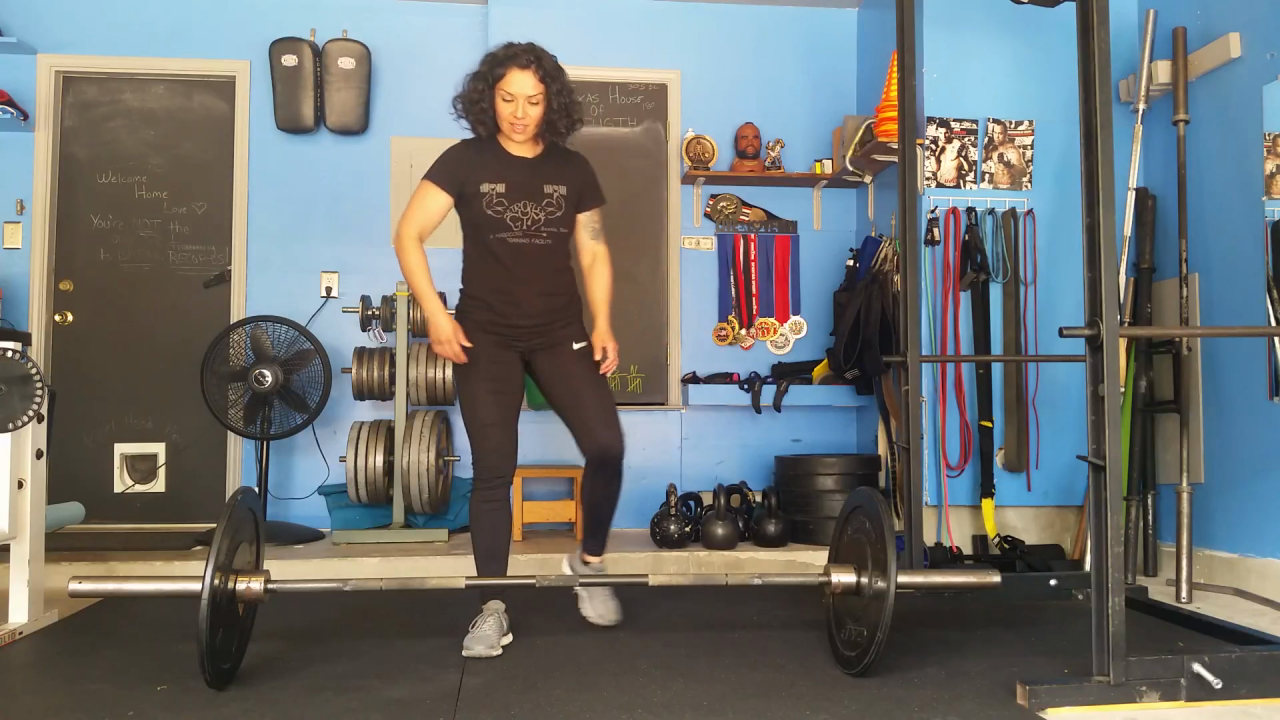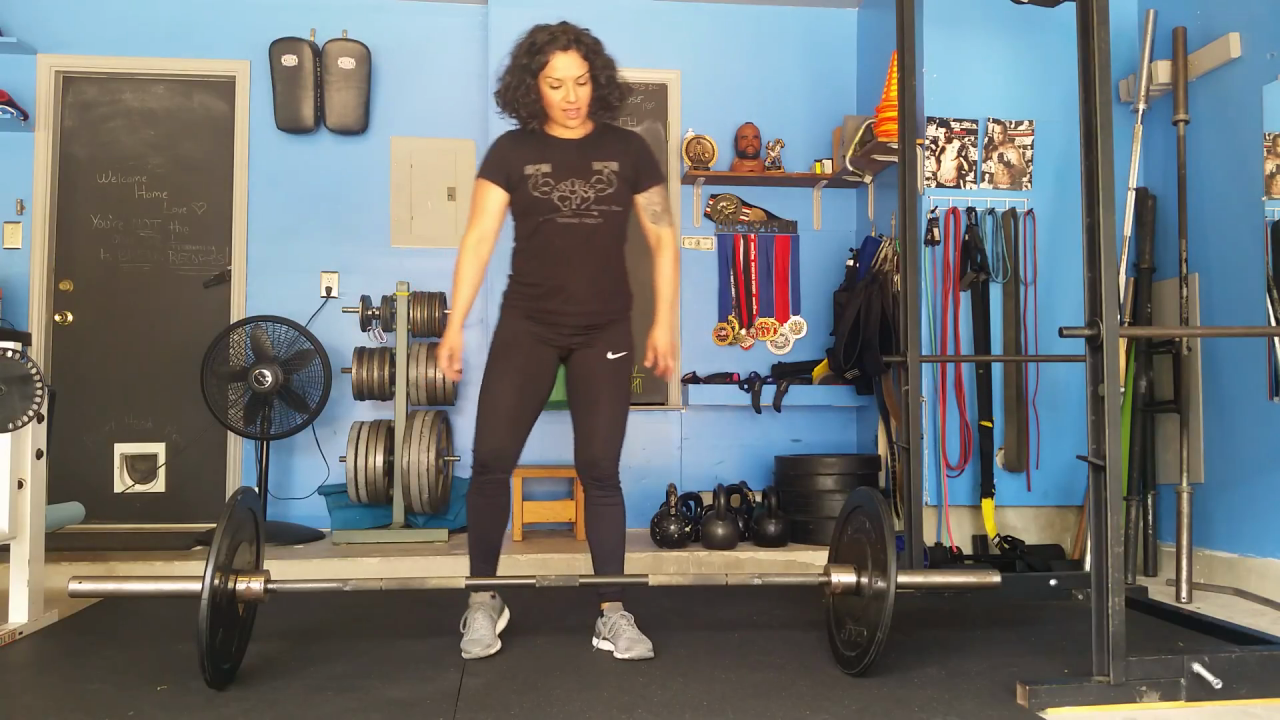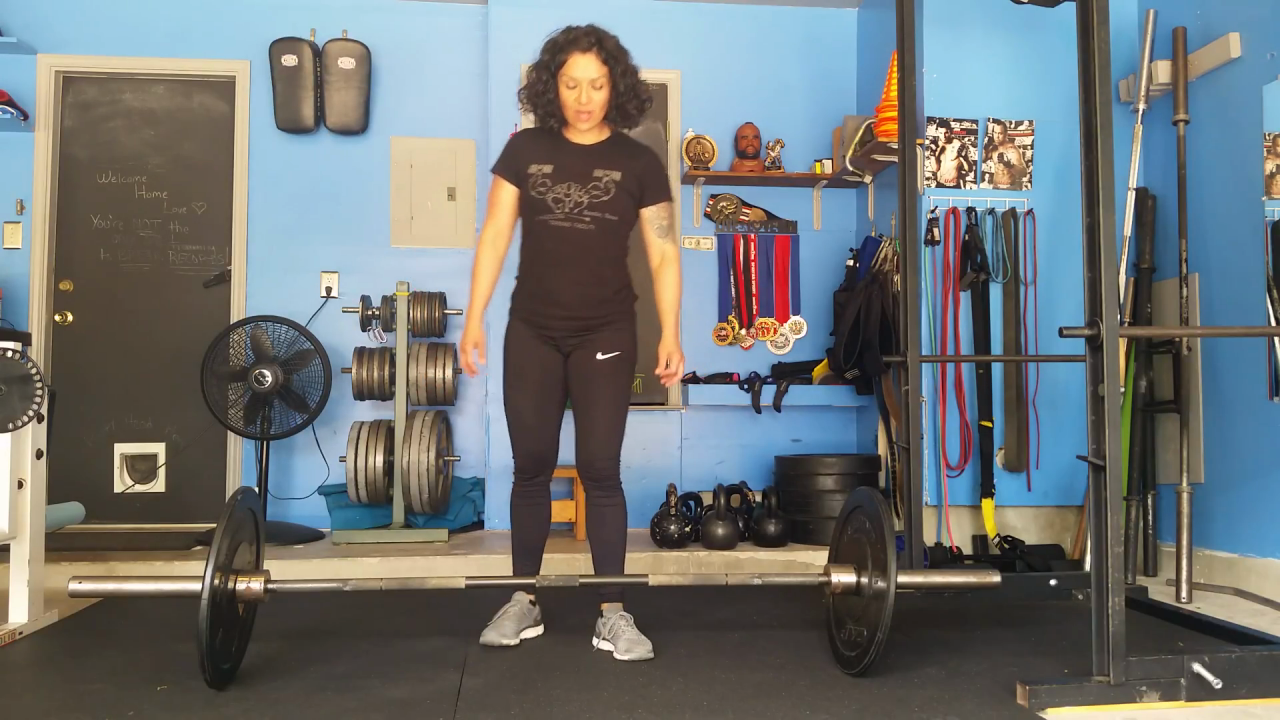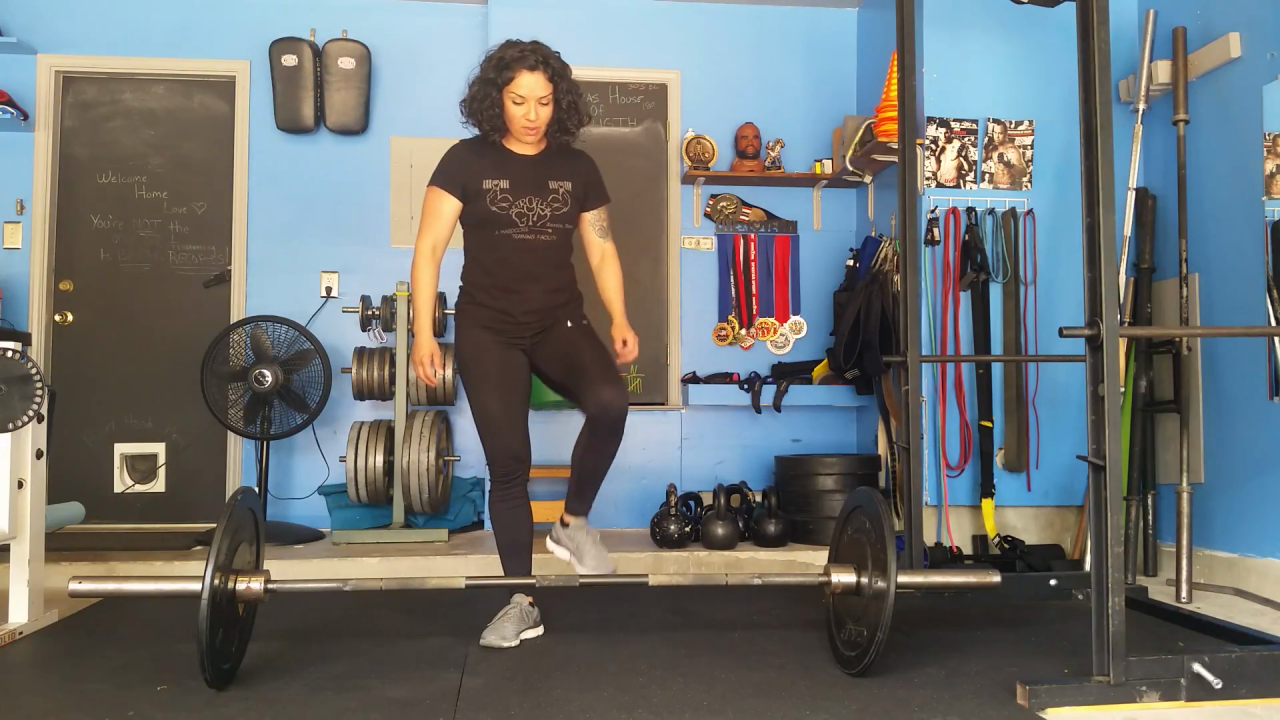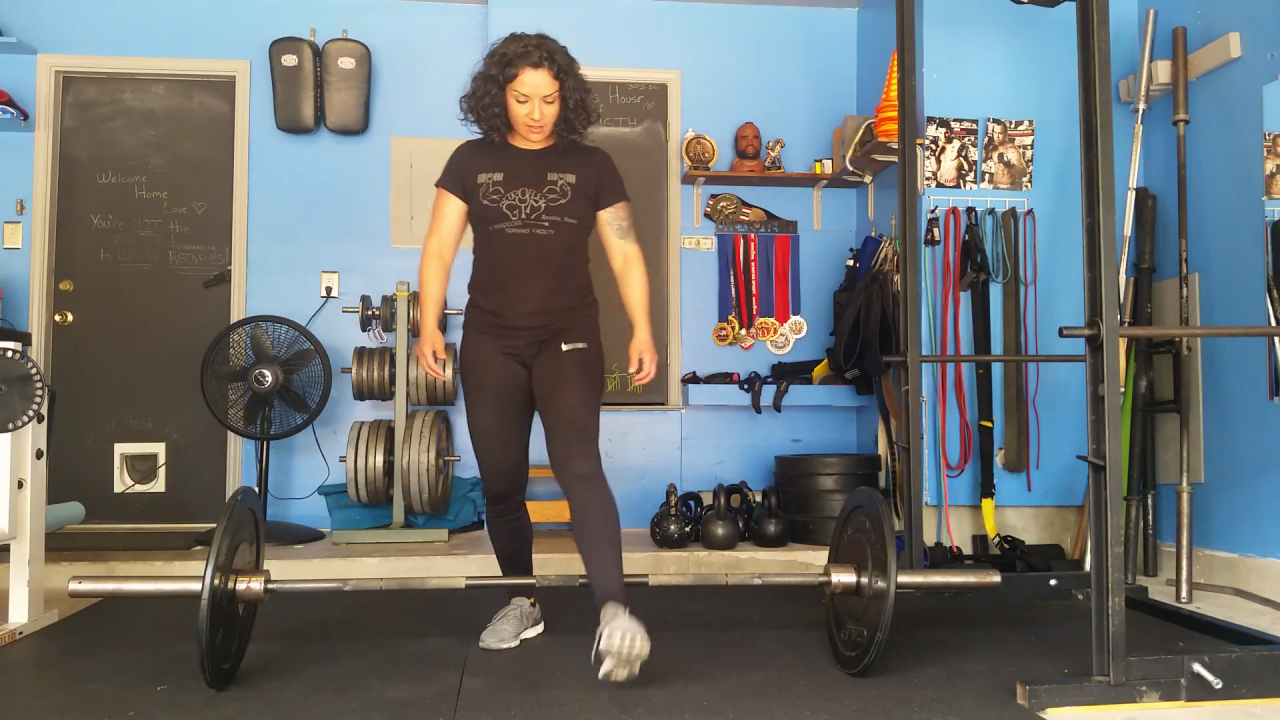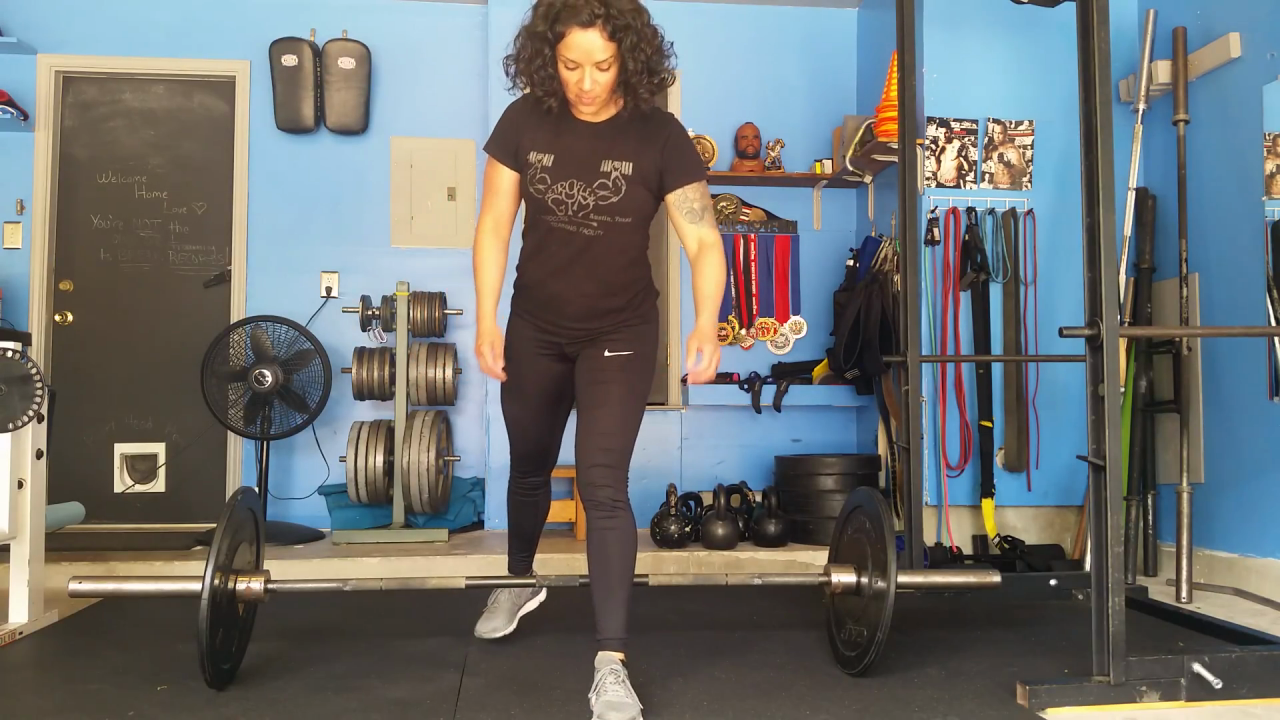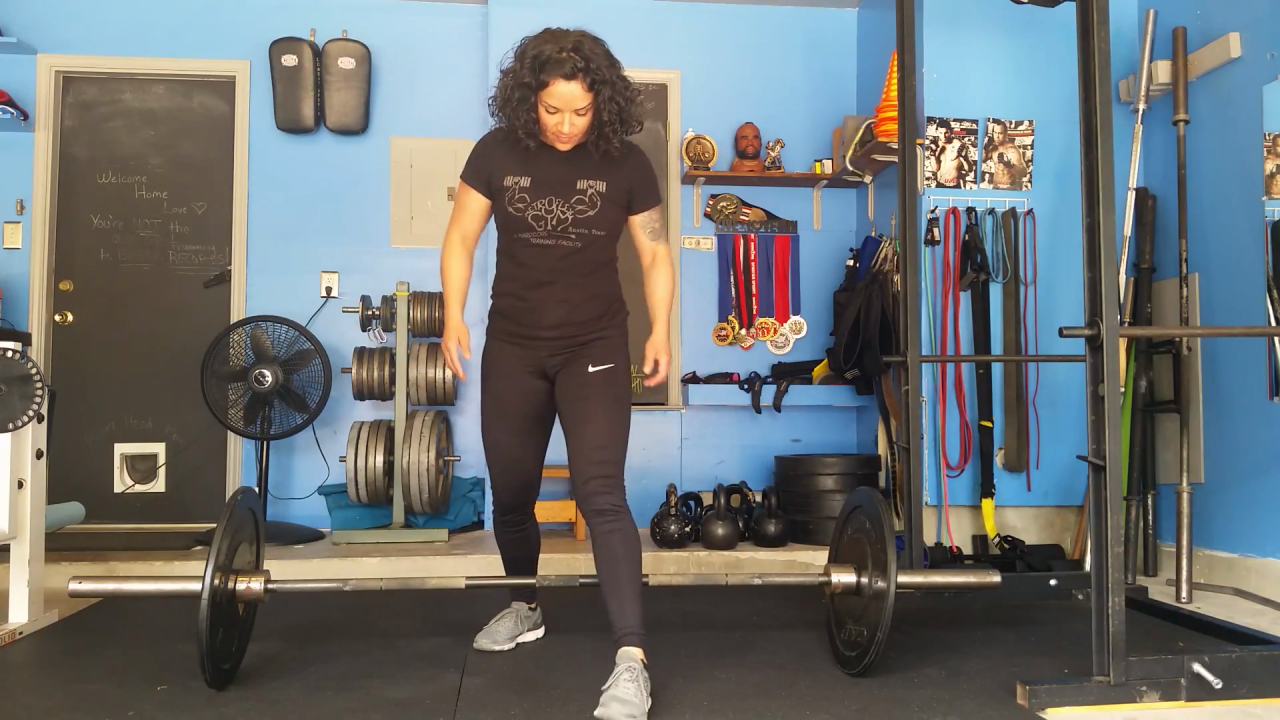
dt=0.7s
person 1, frame 1
left shoulder: (572, 169)
right shoulder: (463, 161)
left elbow: (593, 253)
right elbow: (410, 237)
left wrist: (601, 324)
right wrist: (436, 315)
left hip: (557, 329)
right hip: (481, 335)
left knee: (606, 444)
right knee: (494, 470)
left ankle: (589, 559)
right ankle: (492, 608)
person 1, frame 2
left shoulder: (628, 149)
right shoulder: (512, 151)
left elbow: (661, 237)
right elbow: (478, 239)
left wrist: (663, 323)
right wrist: (455, 325)
left hip: (605, 331)
right hip: (528, 325)
left knee: (600, 469)
right knee: (492, 459)
left ankle: (612, 612)
right ankle: (483, 598)
person 1, frame 3
left shoulder: (638, 163)
right shoulder: (525, 149)
left elbow: (664, 254)
right elbow: (495, 237)
left wrist: (669, 335)
right wrist: (473, 319)
left hip: (604, 333)
right hip: (532, 330)
left knee: (600, 468)
right knee: (532, 465)
left ankle: (612, 613)
right ankle: (525, 599)
person 1, frame 4
left shoulder: (577, 167)
right shoulder: (466, 161)
left elbow: (601, 250)
right elbow: (429, 248)
left wrist: (619, 318)
right wrist: (423, 331)
left hip: (559, 322)
right hip: (487, 330)
left knee: (610, 401)
right knee: (508, 465)
left ankle: (573, 522)
right ankle: (522, 602)
person 1, frame 5
left shoulder: (591, 164)
right shoulder: (471, 161)
left elbow: (625, 253)
right elbow: (439, 248)
left wrist: (643, 330)
right wrist: (429, 326)
left hip: (568, 336)
right hip: (491, 342)
left knee: (577, 464)
right knee: (501, 484)
left ankle: (613, 613)
right ankle: (524, 605)
person 1, frame 6
left shoulder: (660, 136)
right shoulder: (523, 122)
left elbow: (703, 239)
right elbow: (494, 224)
left wrist: (706, 325)
right wrist: (486, 319)
left hip: (620, 334)
right hip: (535, 328)
left knee: (603, 485)
right knee: (529, 467)
right ankle: (520, 581)
person 1, frame 7
left shoulder: (625, 162)
right shoulder: (497, 152)
left elbow: (655, 253)
right elbow: (460, 238)
left wrist: (660, 332)
right wrist: (453, 316)
left hip: (594, 348)
right hip: (513, 347)
left knee: (601, 494)
right knee: (511, 495)
left ankle: (631, 661)
right ankle: (524, 606)
